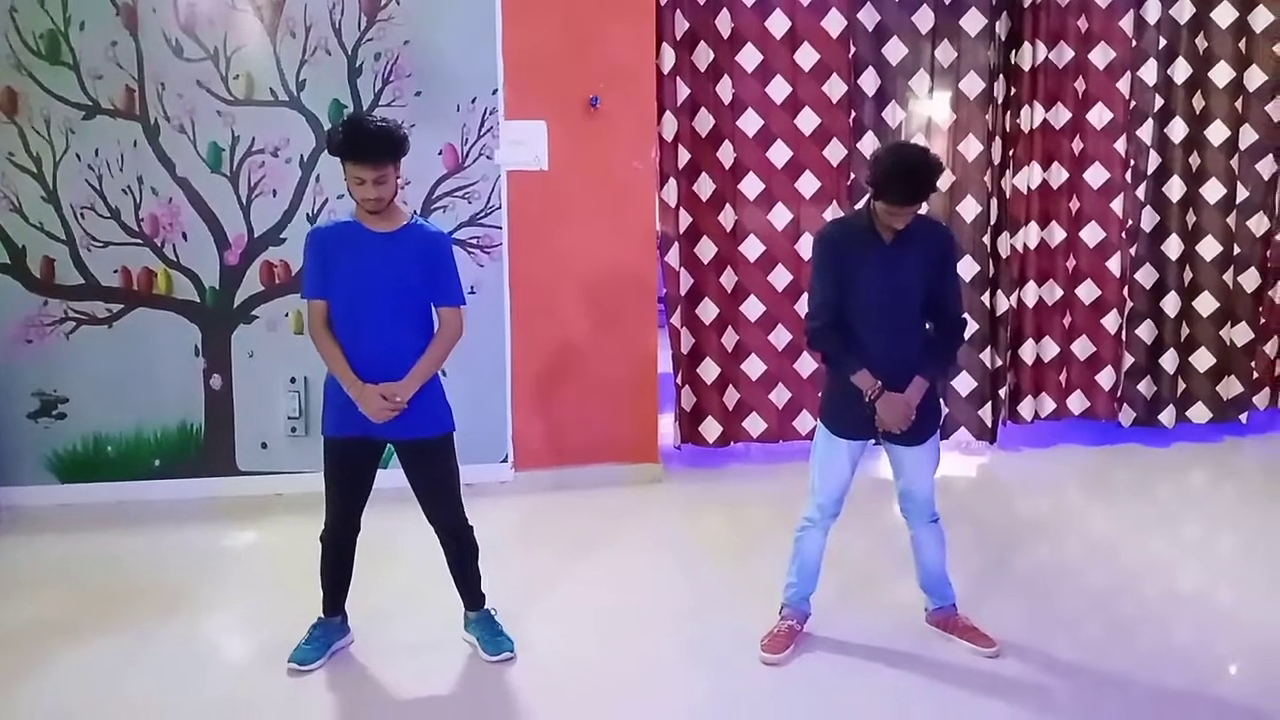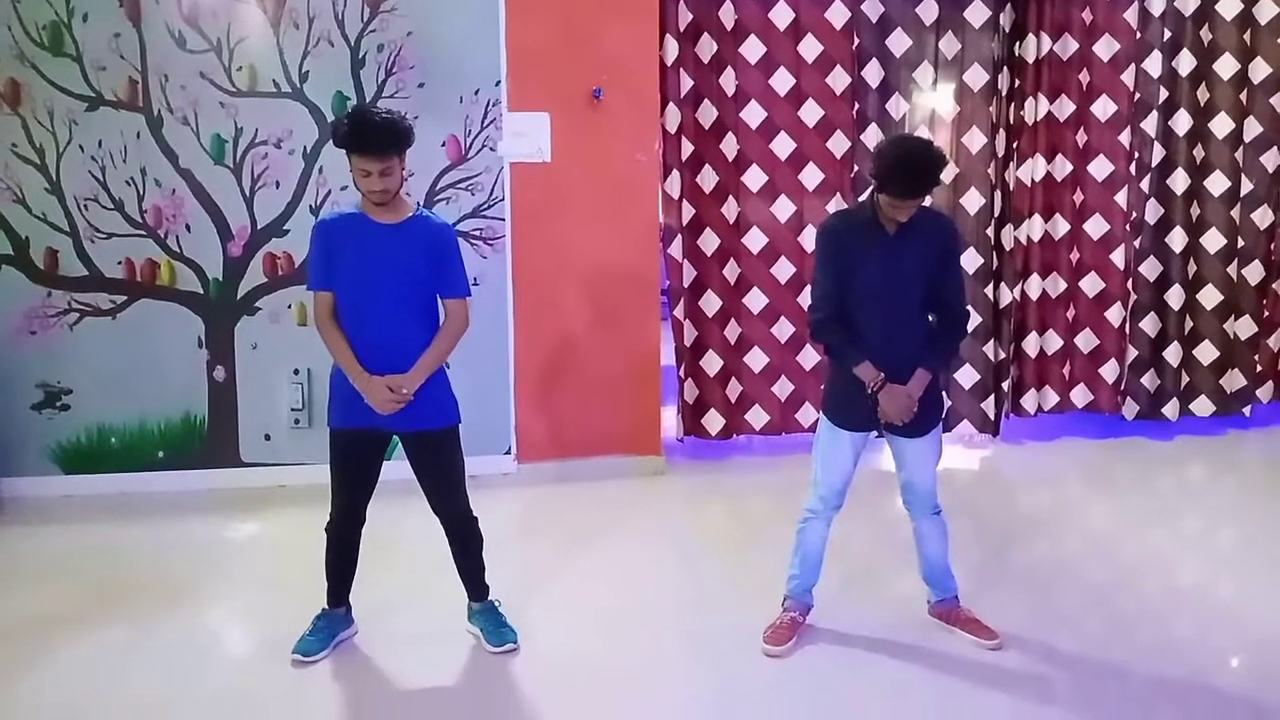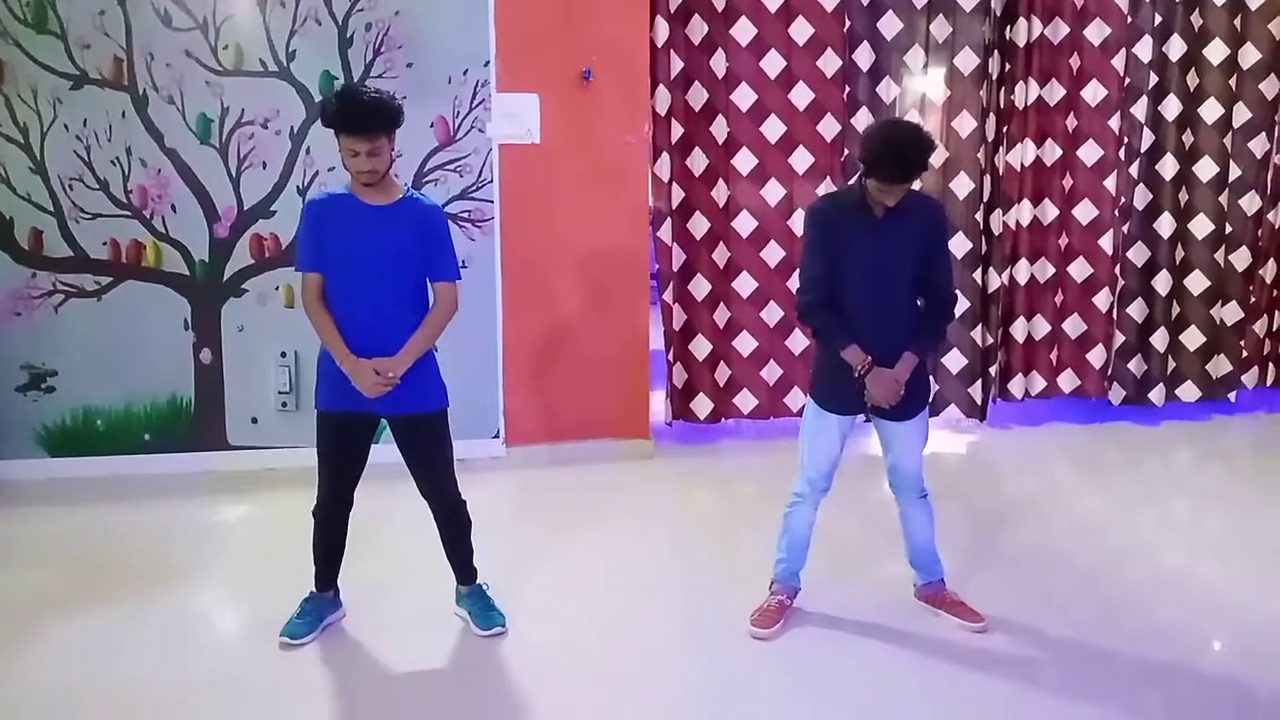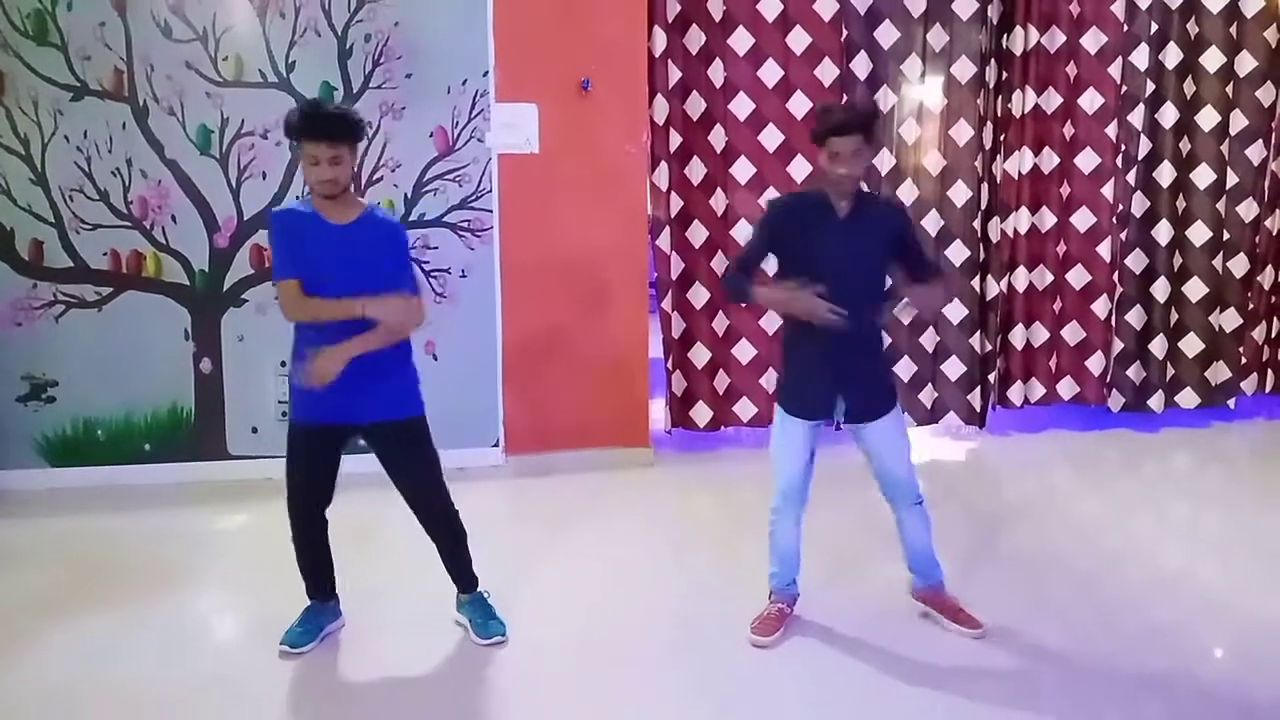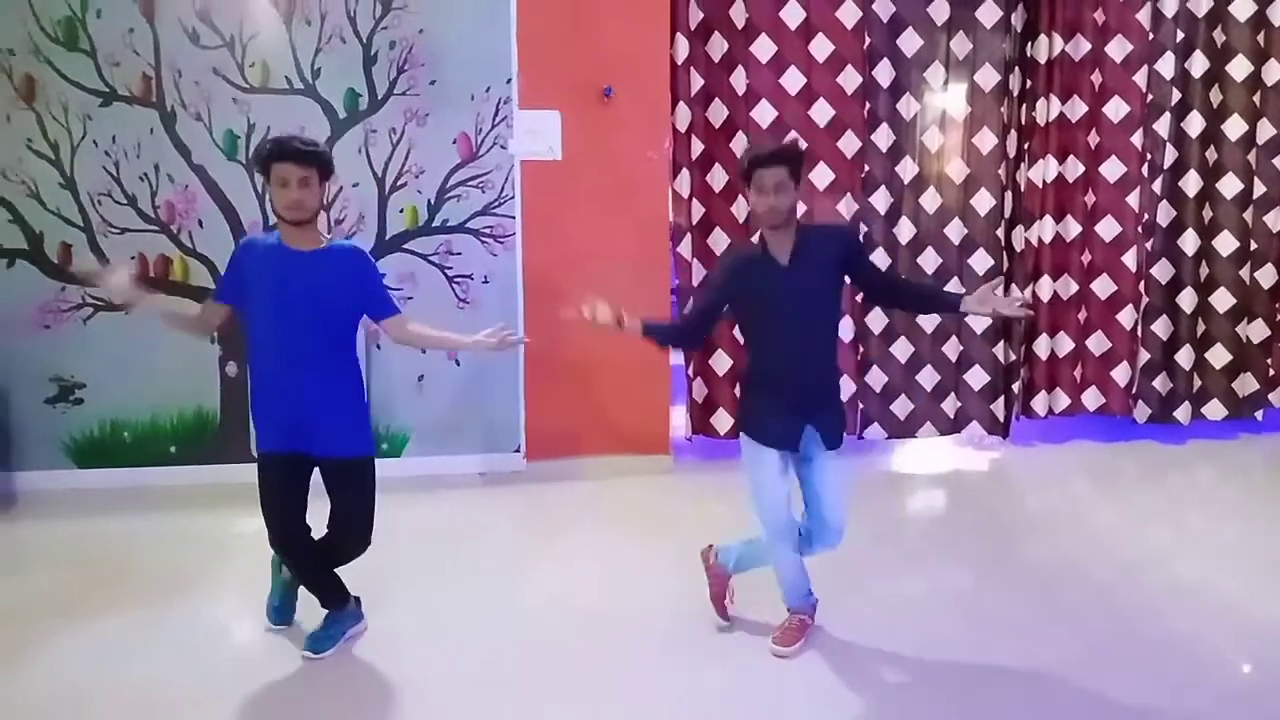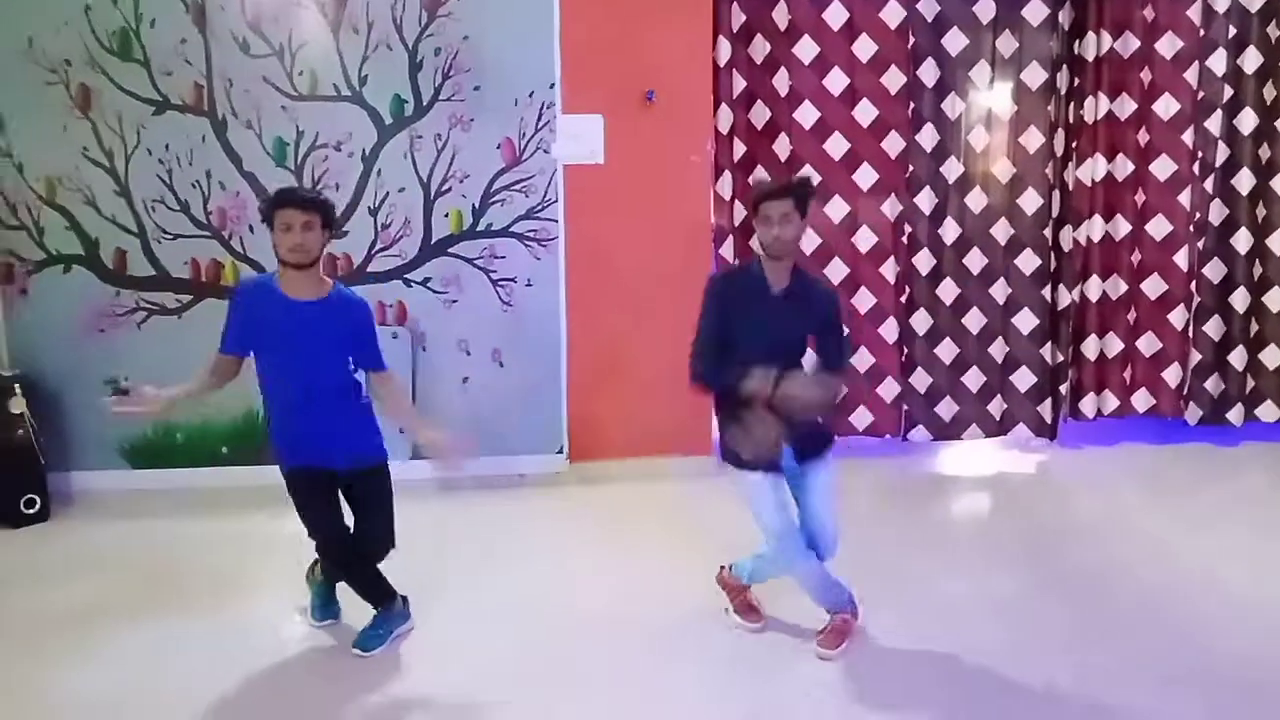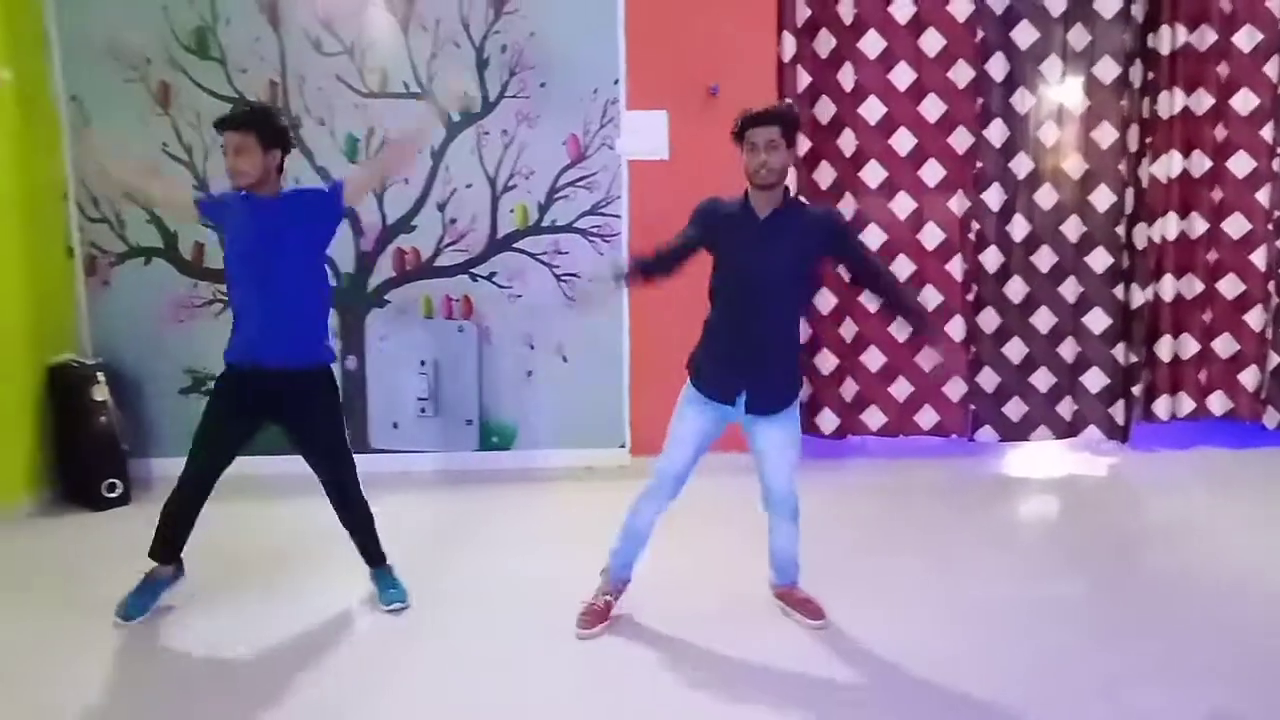
dt=0.4s
person 1, frame 1
left shoulder: (431, 242)
right shoulder: (324, 242)
left elbow: (451, 326)
right elbow: (318, 324)
left wrist: (404, 389)
right wrist: (359, 391)
left hip: (422, 410)
right hip: (347, 410)
left knee: (450, 519)
right knee: (339, 524)
left ankle: (477, 614)
right ankle: (332, 621)
person 1, frame 2
left shoulder: (437, 234)
right shoulder: (330, 233)
left elbow: (457, 318)
right elbow: (324, 316)
left wrist: (410, 381)
right wrist: (366, 382)
left hip: (428, 401)
right hip: (353, 402)
left knee: (455, 511)
right knee: (345, 515)
left ankle: (481, 605)
right ankle: (337, 612)
person 1, frame 3
left shoulder: (427, 216)
right shoulder: (320, 214)
left elbow: (447, 302)
right elbow: (312, 298)
left wrist: (398, 365)
right wrist: (352, 366)
left hip: (416, 385)
right hip: (342, 386)
left knee: (443, 494)
right knee: (332, 498)
left ankle: (470, 589)
right ankle: (324, 595)
person 1, frame 4
left shoulder: (386, 231)
right shoulder: (287, 224)
left elbow: (411, 316)
right elbow: (293, 305)
left wrist: (346, 350)
right wrist: (366, 307)
left hip: (390, 397)
right hip: (316, 401)
left knee: (430, 500)
right knee: (303, 507)
left ankle: (469, 594)
right ankle: (322, 604)
person 1, frame 5
left shoulder: (353, 261)
right shoulder: (249, 258)
left elbow: (400, 330)
right elbow: (208, 323)
left wrist: (474, 343)
right wrist: (139, 299)
left hip: (347, 432)
right hip: (280, 432)
left knee: (353, 536)
right knee: (287, 537)
left ankle: (294, 571)
right ankle: (341, 606)
person 1, frame 6
left shoulder: (352, 308)
right shoulder: (249, 297)
left elbow: (383, 385)
right elbow: (224, 368)
left wrist: (424, 431)
right wrist: (169, 396)
left hip: (358, 447)
right hip: (299, 454)
left knee: (377, 542)
right knee: (336, 543)
left ankle: (323, 574)
right ankle: (392, 606)
person 1, frame 7
left shoulder: (313, 205)
right shoulder: (230, 207)
left elbow: (381, 169)
right elbow: (164, 194)
left wrist: (434, 119)
right wrist: (104, 165)
left hip: (304, 374)
right hip: (244, 370)
left knee: (338, 477)
right knee: (198, 475)
left ankle: (378, 566)
right ankle: (165, 566)
person 2, frame 1
left shoulder: (937, 241)
right shoulder: (835, 240)
left elbow: (949, 329)
right elbow: (822, 331)
left wrist: (912, 394)
right wrist: (875, 393)
left hip: (914, 401)
right hip: (848, 401)
left knee: (922, 512)
right knee: (819, 513)
left ankle: (942, 609)
right ankle: (793, 613)
person 2, frame 2
left shoulder: (940, 233)
right shoulder: (838, 231)
left elbow: (953, 321)
right elbow: (825, 322)
left wrist: (915, 386)
right wrist: (878, 384)
left hip: (917, 393)
right hip: (850, 392)
left knee: (925, 503)
right knee: (822, 504)
left ankle: (945, 601)
right ankle: (796, 605)
person 2, frame 3
left shoulder: (929, 217)
right shoulder: (826, 215)
left elbow: (941, 305)
right elbow: (812, 306)
left wrist: (901, 369)
right wrist: (865, 368)
left hip: (903, 375)
right hip: (838, 376)
left knee: (911, 487)
right knee: (810, 487)
left ankle: (931, 584)
right ankle: (783, 588)
person 2, frame 4
left shoulder: (888, 216)
right shoulder: (788, 214)
left elbow: (925, 275)
right elbow: (737, 278)
left wrist: (929, 293)
right wrist: (783, 296)
left hip: (868, 378)
right hip: (803, 380)
left knee: (903, 489)
right knee: (788, 495)
left ankle: (930, 589)
right ankle: (782, 597)
person 2, frame 5
left shoulder: (835, 246)
right shoulder: (736, 268)
left elbow: (893, 294)
right elbow: (691, 333)
left wrist: (964, 303)
right wrist: (623, 321)
left hip: (822, 414)
right hip: (765, 418)
left knee: (826, 531)
right knee: (780, 526)
left ankle: (724, 560)
right ankle: (801, 606)
person 2, frame 6
left shoulder: (818, 293)
right shoulder: (725, 288)
left elbow: (835, 359)
right elbow: (702, 369)
left wrist: (818, 393)
right wrist: (765, 389)
left hip: (804, 433)
right hip: (745, 435)
left knee: (822, 543)
right knee: (789, 542)
left ankle: (737, 576)
right ankle: (839, 606)
person 2, frame 7
left shoulder: (819, 224)
right shoulder: (717, 216)
left elbow: (874, 277)
right elbow: (669, 259)
left wrist: (919, 321)
right wrist: (620, 277)
left hip: (776, 384)
right hip: (714, 377)
left knee: (781, 497)
right knee: (662, 484)
left ankle: (785, 584)
right ankle: (612, 585)
